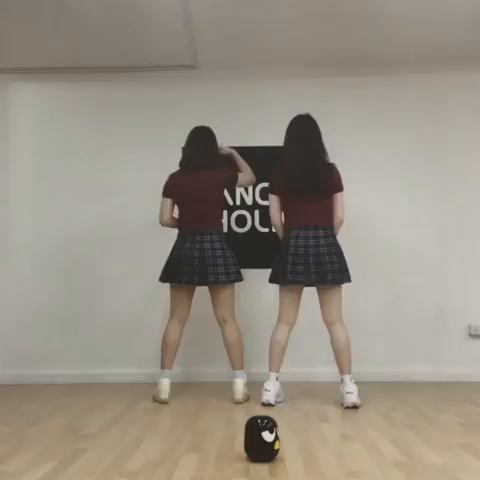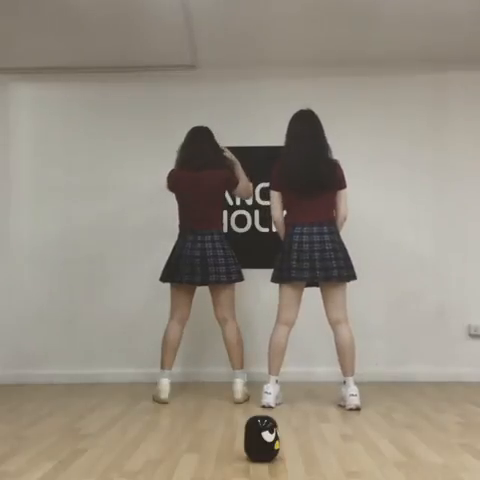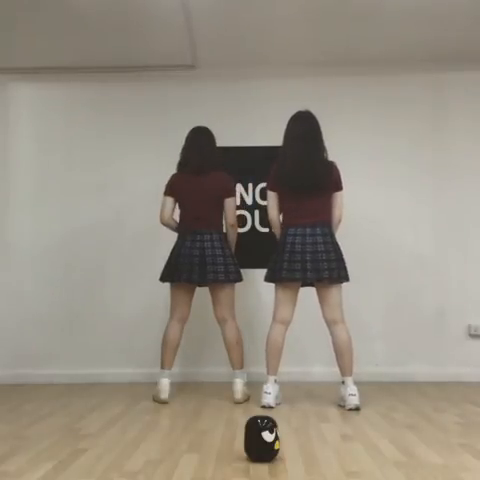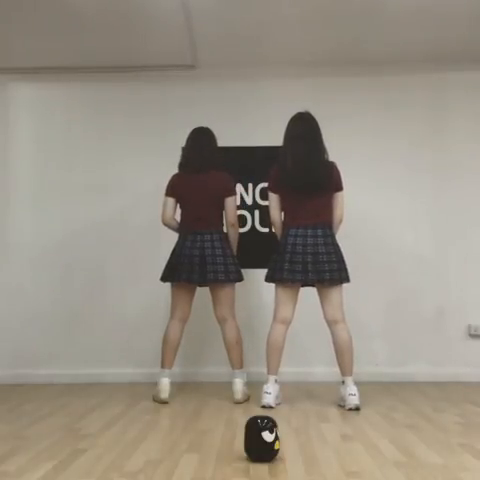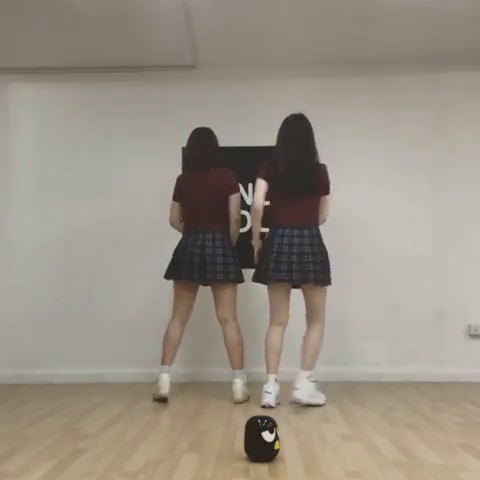
dt=1s
person 1, frame 1
left shoulder: (280, 175)
right shoulder: (330, 172)
left elbow: (275, 219)
right elbow: (339, 217)
left hip: (294, 247)
right hip: (326, 245)
left knee: (285, 321)
right knee: (335, 321)
left ankle: (271, 385)
right ankle: (348, 387)
person 1, frame 2
left shoulder: (281, 170)
right shoulder: (333, 168)
left elbow: (277, 216)
right elbow: (342, 213)
left hip: (296, 243)
right hip: (329, 242)
left knee: (284, 321)
right knee: (339, 321)
left ankle: (271, 387)
right ankle: (350, 388)
person 1, frame 3
left shoulder: (278, 171)
right shoulder: (330, 170)
left elbow: (273, 216)
right elbow: (337, 215)
left hip: (291, 244)
right hip: (324, 243)
left knee: (280, 321)
right knee: (336, 320)
left ankle: (270, 387)
right ankle: (349, 388)
person 1, frame 4
left shoulder: (279, 173)
right shoulder: (330, 170)
left elbow: (275, 217)
right elbow: (338, 216)
left hip: (291, 244)
right hip: (324, 244)
left knee: (281, 320)
right knee: (336, 320)
left ankle: (271, 387)
right ankle: (349, 388)
person 1, frame 5
left shoulder: (270, 169)
right shoulder: (320, 171)
left elbow: (257, 204)
right elbow: (323, 216)
left wrist: (256, 238)
left hip: (279, 243)
right hip: (311, 243)
left knee: (278, 322)
right knee: (316, 320)
left ankle: (270, 386)
right ankle: (305, 382)
person 2, frame 1
left shoulder: (175, 179)
right shoulder: (221, 176)
left elbow: (165, 219)
right elbow: (250, 178)
right wrist: (233, 154)
left hip: (185, 249)
right hip: (215, 248)
left knee: (177, 320)
right knee: (227, 319)
left ankle: (163, 384)
right ankle: (239, 385)
person 2, frame 2
left shoulder: (177, 176)
right shoulder: (222, 175)
right elbow: (247, 191)
left wrist: (179, 162)
right wrist: (235, 161)
left hip: (186, 248)
right hip: (216, 247)
left knee: (176, 319)
right knee: (227, 319)
left ankle: (163, 384)
right ankle: (239, 384)
person 2, frame 3
left shoulder: (176, 180)
right shoulder: (223, 181)
left elbow: (165, 218)
right elbow: (231, 223)
right wrist: (230, 251)
left hip: (185, 248)
right hip: (216, 246)
left knee: (177, 319)
right knee: (227, 319)
left ankle: (164, 384)
right ankle: (239, 384)
person 2, frame 4
left shoulder: (177, 180)
right shoulder: (224, 180)
left elbow: (167, 218)
right elbow: (232, 222)
right wrist: (233, 252)
left hip: (186, 248)
right hip: (217, 246)
left knee: (177, 318)
right knee: (227, 318)
left ankle: (164, 383)
right ankle: (239, 384)
person 2, frame 5
left shoulder: (182, 180)
right shoulder: (227, 177)
left elbow: (174, 221)
right elbow: (235, 218)
left hip: (189, 247)
right hip: (220, 247)
left knee: (179, 318)
right knee: (228, 318)
left ankle: (163, 380)
right ankle: (239, 385)
